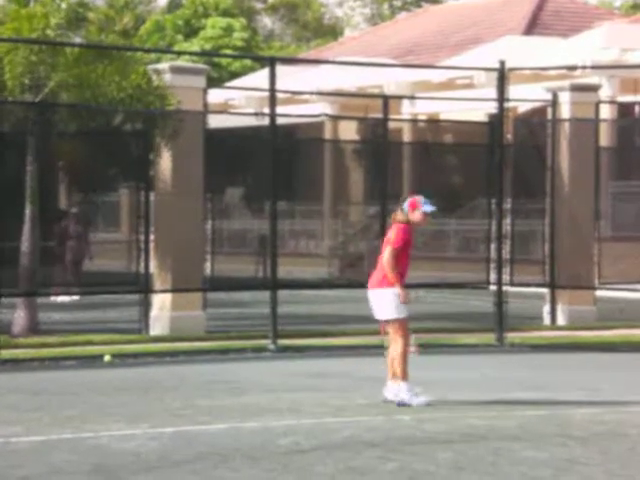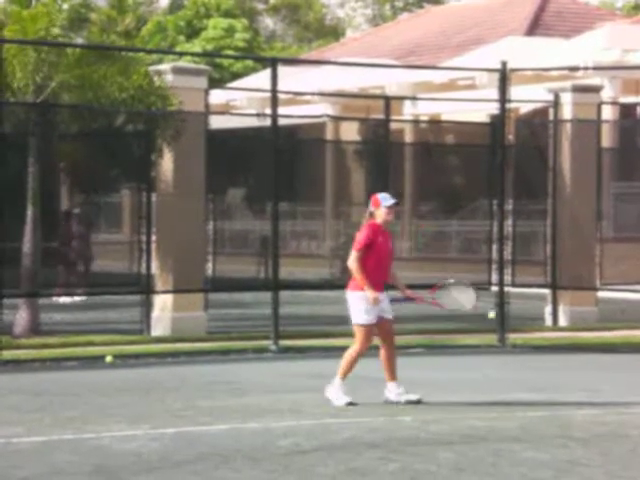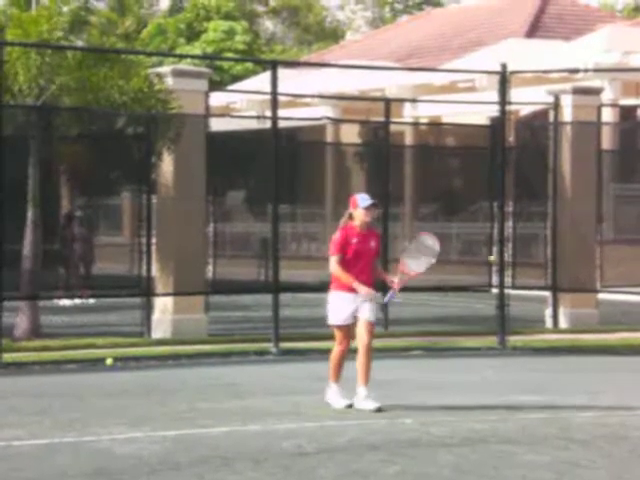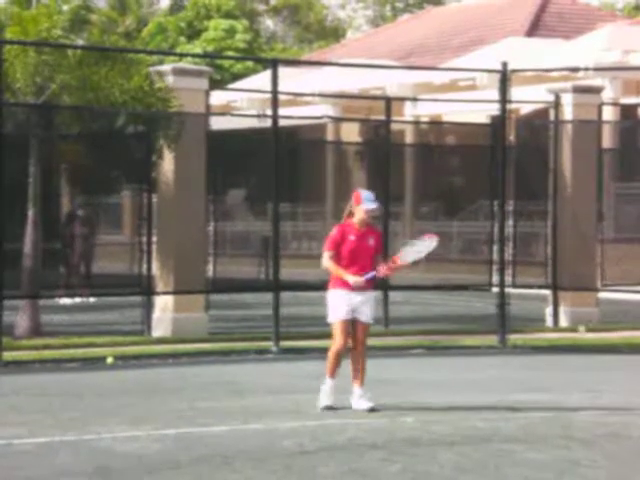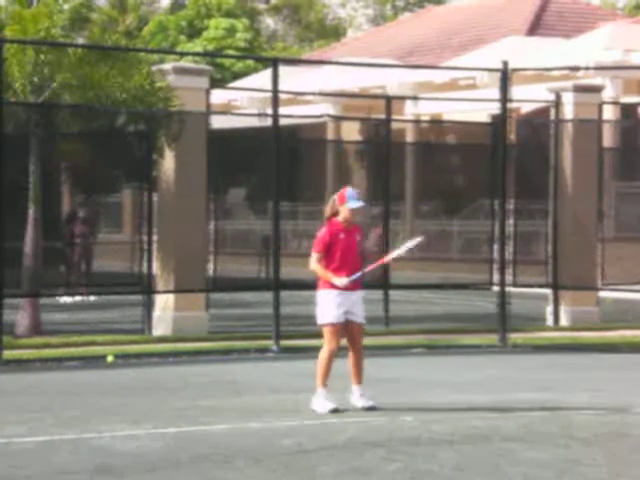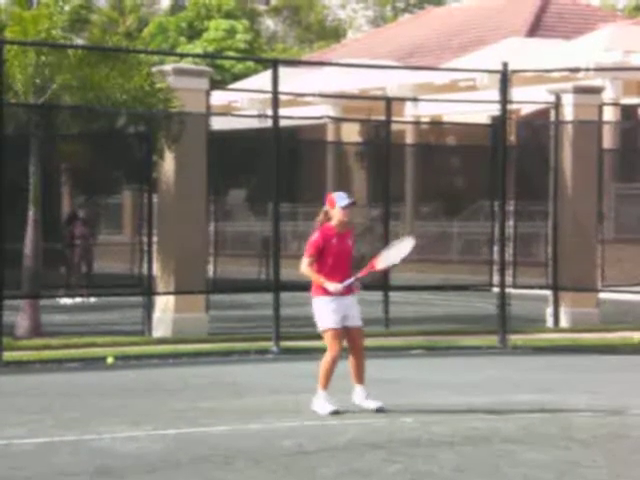
dt=0.4s
person 1, frame 1
left shoulder: (402, 230)
right shoulder: (402, 228)
right elbow: (386, 258)
right wrist: (399, 286)
left hip: (382, 289)
right hip: (385, 289)
left knee: (398, 340)
right knee: (401, 339)
left ankle: (395, 389)
right ankle: (401, 389)
person 1, frame 2
left shoulder: (386, 235)
right shoulder: (367, 231)
right elbow: (352, 262)
left wrist: (404, 289)
right wrist: (367, 289)
left hip: (379, 295)
right hip: (361, 294)
left knee: (388, 341)
right knee: (362, 343)
left ankle: (393, 390)
right ankle: (335, 386)
person 1, frame 3
left shoulder: (374, 236)
right shoulder: (342, 233)
right elbow: (334, 267)
left wrist: (387, 278)
right wrist: (358, 286)
left hip: (365, 296)
right hip: (342, 294)
left knee: (365, 343)
right knee: (342, 344)
left ankle: (362, 394)
right ankle: (333, 389)
person 1, frame 4
left shoulder: (375, 233)
right shoulder: (340, 230)
right elbow: (326, 261)
left wrist: (381, 269)
right wrist: (347, 276)
left hip: (365, 294)
right hip: (341, 292)
left knee: (360, 344)
right knee: (340, 343)
left ankle: (358, 394)
right ankle: (328, 384)
person 1, frame 5
left shoulder: (356, 229)
right shoulder: (328, 231)
right elbow: (314, 264)
right wrist: (334, 279)
left hip: (354, 293)
right hip: (331, 293)
left knee: (357, 344)
right knee: (331, 346)
left ankle: (357, 392)
right ankle: (320, 395)
person 1, frame 6
left shoulder: (348, 234)
right shoulder: (320, 235)
right elbow: (304, 267)
left wrist: (352, 283)
right wrist: (326, 284)
left hip: (347, 298)
right hip: (326, 299)
left knee: (358, 347)
right knee: (334, 350)
left ankle: (360, 393)
right ankle: (320, 397)
